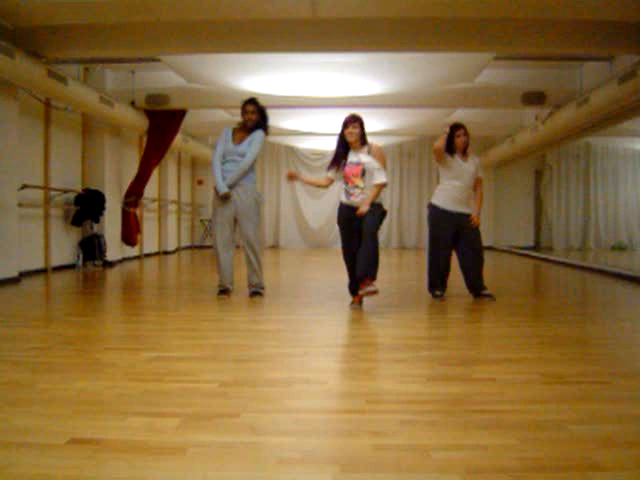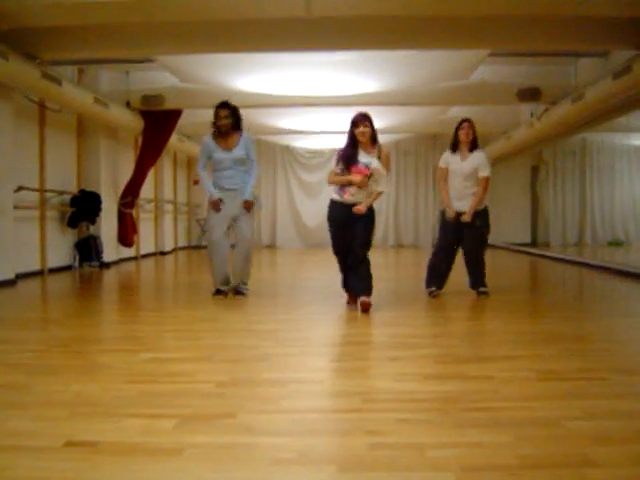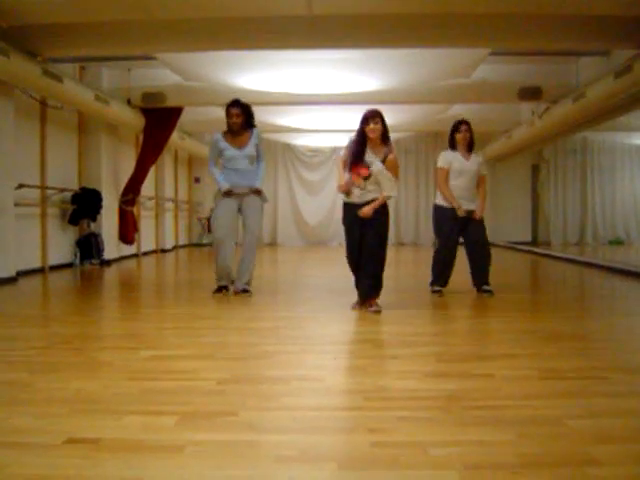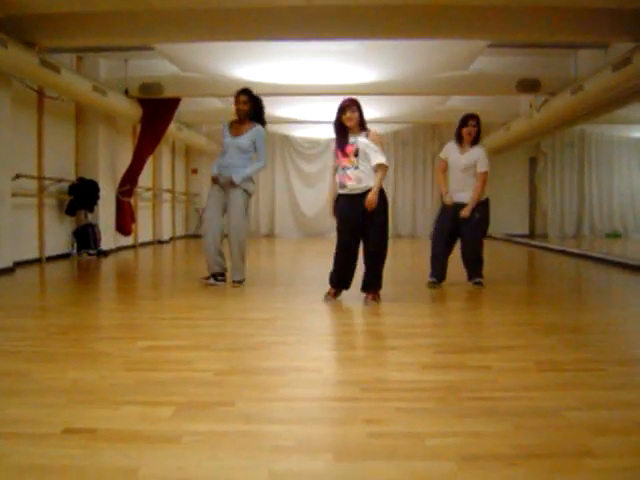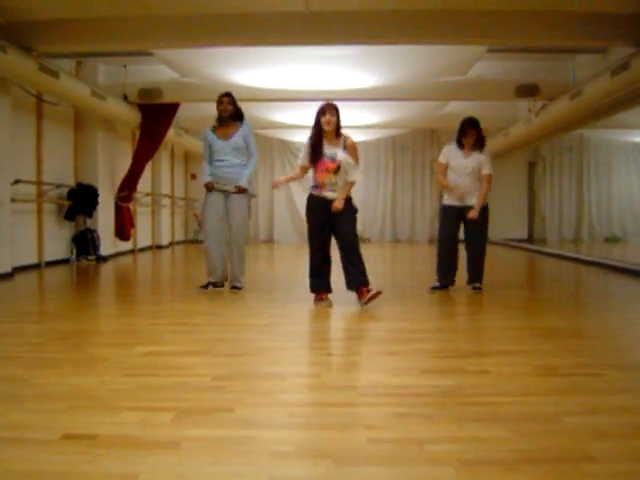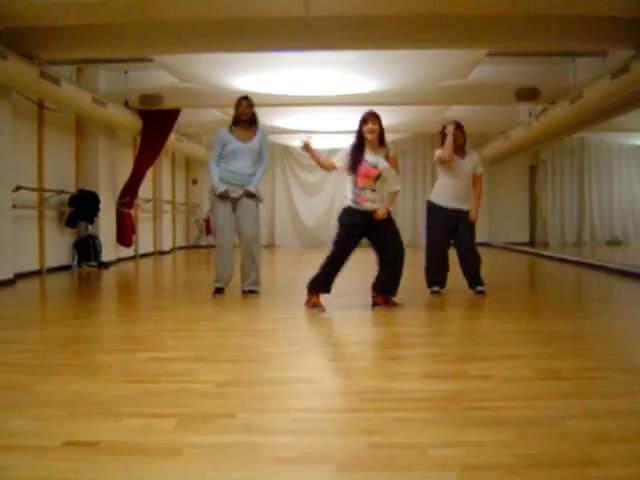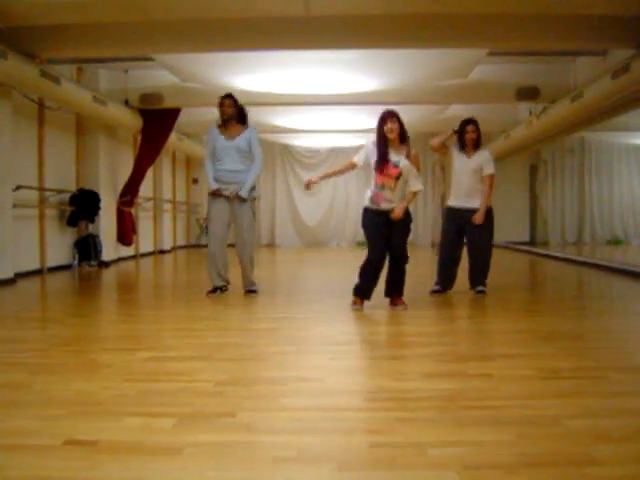
dt=0.7s
person 1, frame 1
left shoulder: (374, 151)
right shoulder: (341, 156)
left elbow: (381, 180)
right elbow: (326, 181)
left wrist: (367, 203)
right wrist: (300, 178)
left hip: (371, 206)
right hip: (347, 208)
left knee: (369, 235)
right knee: (349, 250)
left ankle: (367, 281)
right ankle: (356, 292)
person 1, frame 2
left shoulder: (382, 154)
right shoulder: (346, 152)
left elbow: (380, 186)
right elbow: (331, 178)
left wrist: (365, 204)
right wrist: (351, 178)
left hip: (363, 208)
right hip: (339, 208)
left knee: (359, 252)
right knee: (342, 251)
left ankle: (363, 294)
right ankle: (352, 291)
person 1, frame 3
left shoulder: (389, 157)
right shoulder: (354, 146)
left elbow: (389, 192)
right elbow: (343, 162)
left wrist: (371, 208)
right wrist: (342, 179)
left hip: (375, 209)
right hip: (351, 207)
left knee: (373, 252)
right knee: (355, 253)
left ankle: (371, 296)
right ankle: (363, 293)
person 1, frame 4
left shoulder: (370, 136)
right shoulder: (338, 141)
left elbow: (381, 165)
right elbow: (335, 173)
left wrist: (375, 191)
right wrist: (332, 200)
left hip: (370, 196)
right hip: (345, 199)
left knee: (374, 245)
right knee: (345, 245)
left ankle: (372, 289)
right ankle: (336, 286)
person 1, frame 5
left shoulder: (348, 144)
right shoulder: (312, 144)
left elbow: (352, 176)
right elbow: (303, 169)
left wrist: (342, 198)
right wrist: (285, 179)
left hip: (340, 202)
right hip: (316, 202)
left knee: (349, 243)
right knee: (318, 247)
left ankle: (362, 288)
right ankle: (321, 291)
person 1, frame 6
left shoulder: (388, 156)
right shoulder: (353, 152)
left elbow: (394, 188)
right elbow: (329, 166)
left wrist: (385, 207)
right wrist: (310, 150)
left hip: (379, 215)
right hip: (354, 213)
left knee: (395, 252)
right knee: (339, 253)
left ankle: (381, 295)
right ankle: (314, 293)
person 1, frame 7
left shoulder: (410, 155)
right shoulder: (372, 149)
left elbow: (415, 188)
right elbow: (349, 166)
left wrist: (402, 207)
right wrist: (319, 178)
left hip: (398, 213)
right hip: (373, 212)
left knee: (399, 255)
right knee: (376, 255)
left ankle: (395, 295)
right ankle: (359, 295)
person 2, frame 1
left shoulder: (258, 135)
right shoulder: (227, 132)
left elbow: (248, 162)
right elbow: (217, 159)
left wrist: (229, 183)
right wrist: (221, 186)
left hip: (245, 190)
right hip: (223, 191)
left knee: (251, 238)
right knee: (222, 238)
left ankle: (256, 285)
right ankle: (225, 284)
person 2, frame 2
left shoulder: (245, 138)
right shoulder: (208, 141)
left elbow: (254, 167)
right elbow: (201, 170)
left wrist: (248, 195)
right wrist: (212, 194)
left hip: (242, 195)
right hip: (220, 197)
left knee: (245, 239)
right knee: (216, 240)
left ankle: (239, 284)
right ankle: (222, 285)
person 2, frame 3
left shoulder: (255, 135)
right shoulder: (218, 139)
left elbow: (261, 161)
right elbow: (212, 164)
left wrist: (258, 183)
right wrist: (221, 184)
left hip: (251, 192)
right hip: (228, 192)
left knee: (253, 235)
right knee: (222, 234)
left ankle: (242, 283)
right ankle: (224, 281)
person 2, frame 4
left shoulder: (257, 130)
right shoulder: (227, 127)
left elbow: (261, 162)
left wrist: (239, 177)
right wrist: (214, 171)
left hip: (240, 184)
right hip: (219, 182)
left knee: (237, 228)
right knee: (210, 224)
left ankle: (238, 276)
right ankle: (217, 271)
person 2, frame 5
left shoulder: (244, 128)
right shoulder: (209, 133)
left elbow: (254, 156)
right elbow: (206, 160)
left wrist: (245, 180)
right wrist: (206, 178)
left hip: (238, 186)
right hip: (216, 185)
left knee: (238, 232)
right knee: (213, 230)
left ankle: (236, 280)
right ankle: (215, 278)
person 2, frame 6
left shoulder: (261, 132)
right shoulder: (224, 133)
left elbow: (264, 162)
right elbow: (213, 161)
left wrist: (253, 186)
right wrist: (218, 186)
left hip: (247, 191)
right hip: (224, 190)
left knee: (250, 237)
right knee: (223, 237)
left ankle: (250, 284)
right ankle: (221, 283)
person 2, frame 7
left shoulder: (249, 132)
right shoulder: (214, 131)
left elbow: (258, 161)
right elbow: (208, 160)
left wrist: (246, 188)
right wrist: (212, 184)
left hip: (242, 189)
right hip: (219, 188)
left knee: (245, 238)
right knee: (216, 237)
left ankle: (249, 283)
right ankle: (219, 282)
person 3, frame 1
left shoulder: (474, 161)
right shoulder: (445, 157)
left elbow: (478, 189)
right elbow: (437, 147)
left wrist: (477, 212)
right wrist: (446, 136)
left hip: (466, 213)
right hip: (442, 210)
left knee: (473, 251)
right knee: (440, 251)
left ankle: (477, 288)
right ankle: (437, 288)
person 3, frame 2
left shoulder: (480, 157)
right shoulder: (448, 155)
left elbow: (483, 187)
right elbow: (442, 182)
left wrist: (470, 211)
right wrist: (448, 206)
left hip: (475, 211)
right hip: (451, 211)
left knee: (474, 250)
right knee: (443, 248)
left ankle: (479, 285)
right ankle: (434, 284)
person 3, frame 3
left shoulder: (478, 159)
right shoulder: (446, 155)
left elbow: (481, 186)
right elbow: (441, 184)
left wrist: (480, 208)
right wrist: (457, 206)
left hip: (471, 210)
right hip: (447, 209)
left knee: (481, 247)
right knee: (447, 247)
left ankle: (482, 283)
right ankle: (437, 283)
person 3, frame 4
left shoulder: (479, 152)
right shoulder: (450, 147)
left elbow: (481, 182)
right elbow: (440, 172)
left wrist: (469, 207)
right wrist: (445, 194)
left hip: (475, 204)
right hip: (451, 202)
left knee: (471, 242)
right knee: (440, 237)
left ankle: (476, 276)
right ankle: (436, 276)
person 3, frame 5
left shoulder: (483, 156)
right shoulder: (449, 150)
left elbow: (486, 184)
right elbow: (439, 177)
left wrist: (477, 208)
right wrist: (454, 189)
left hip: (475, 206)
right hip: (451, 206)
left knee: (476, 245)
right knee: (445, 243)
left ankle: (475, 280)
right ankle: (443, 280)
person 3, frame 6
left shoulder: (474, 157)
right shoulder: (441, 153)
left elbow: (477, 185)
right elbow: (447, 157)
left wrist: (475, 208)
right wrist: (449, 133)
left hip: (464, 210)
right hip: (439, 207)
left knee: (467, 247)
right knee: (437, 247)
left ankle: (476, 283)
right ankle: (436, 283)
person 3, frame 7
left shoulder: (485, 155)
right shoulder: (454, 151)
left elbow: (488, 185)
right elbow: (433, 145)
left wrist: (482, 211)
right wrist: (452, 133)
left hip: (478, 209)
right hip: (454, 208)
left knee: (479, 248)
right knee: (448, 247)
left ankle: (478, 283)
right ankle: (442, 283)
